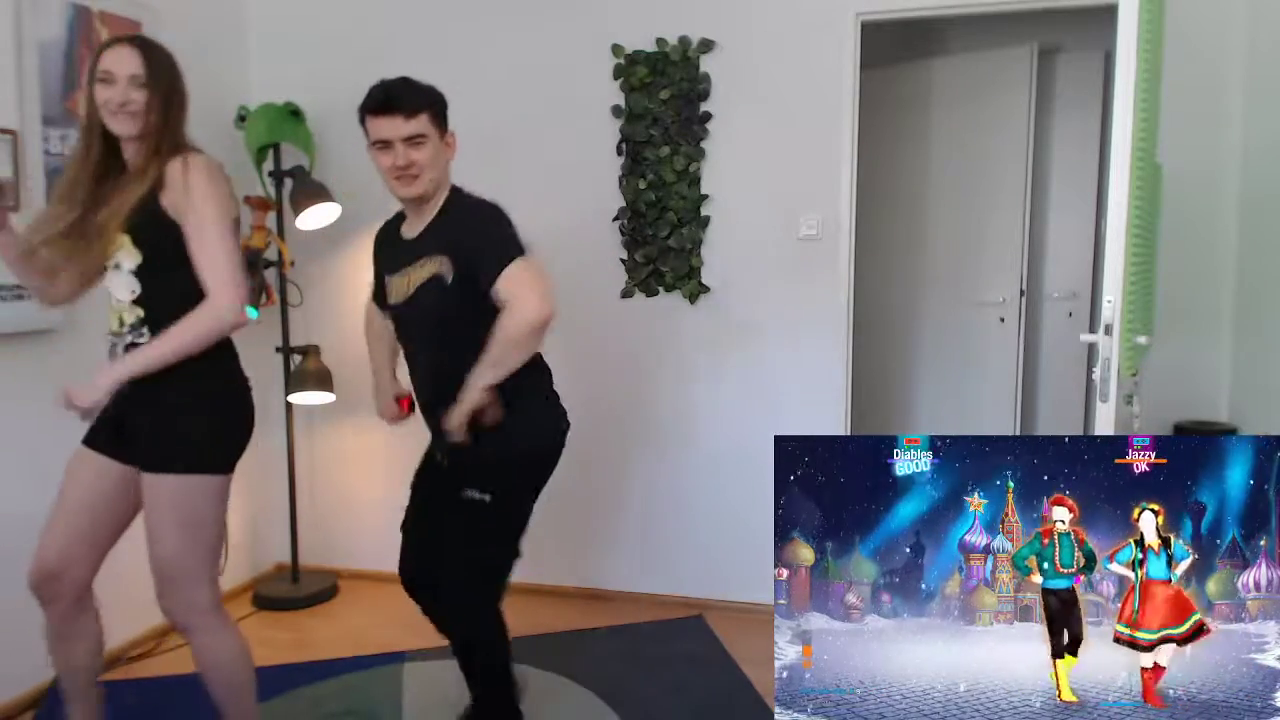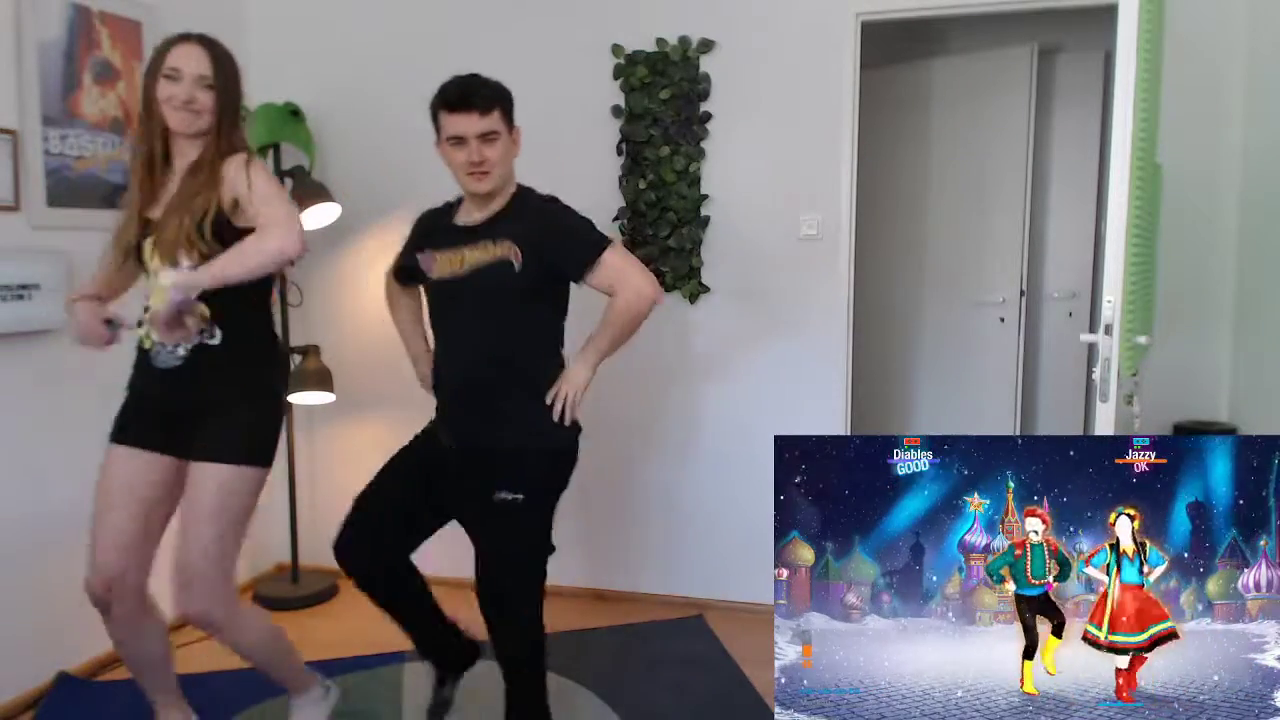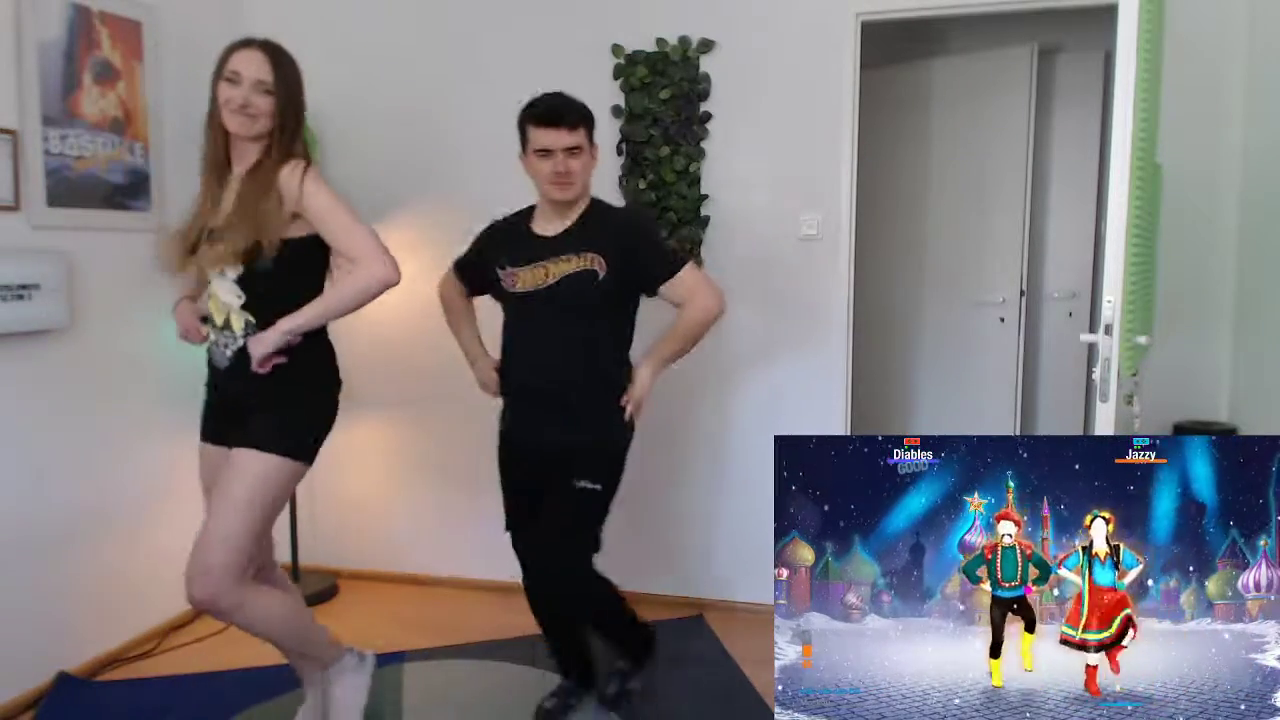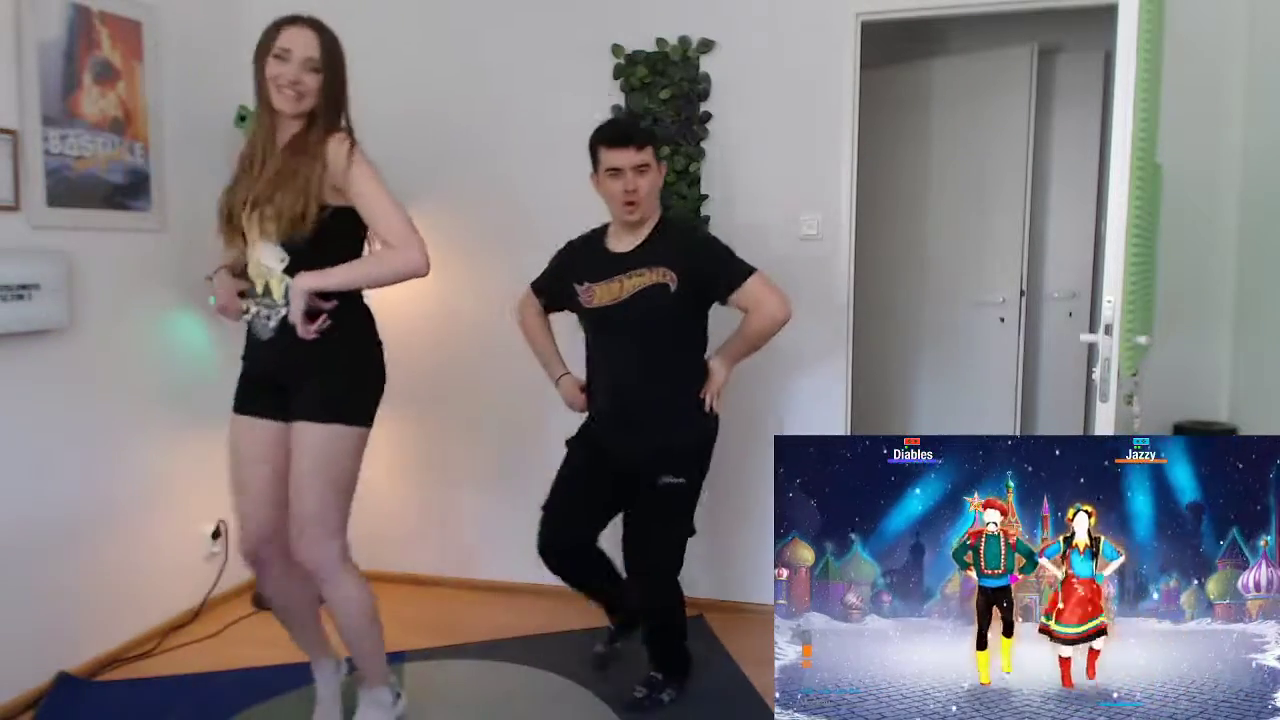
dt=0.4s
person 1, frame 1
left shoulder: (190, 173)
right shoulder: (113, 188)
left elbow: (228, 306)
right elbow: (55, 287)
left wrist: (115, 372)
left hip: (196, 404)
right hip: (135, 406)
left knee: (189, 605)
person 1, frame 2
left shoulder: (238, 170)
right shoulder: (150, 181)
left elbow: (285, 240)
right elbow: (121, 273)
left wrist: (182, 283)
right wrist: (85, 303)
left hip: (238, 395)
right hip: (156, 392)
left knee: (205, 599)
right knee: (109, 583)
person 1, frame 3
left shoulder: (294, 180)
right shoulder: (218, 181)
left elbow: (379, 269)
left wrist: (283, 330)
right wrist: (186, 304)
left hip: (290, 392)
right hip: (229, 390)
left knee: (209, 582)
right knee: (251, 568)
left ankle: (341, 662)
person 1, frame 4
left shoulder: (337, 152)
right shoulder: (258, 157)
left elbow: (412, 257)
left wrist: (311, 282)
right wrist: (227, 279)
left hip: (336, 362)
right hip: (266, 362)
left knee: (314, 549)
right knee: (260, 544)
person 2, frame 1
left shoulder: (478, 224)
right shoulder: (388, 240)
left elbow: (534, 307)
right elbow: (381, 310)
left wrist: (479, 384)
right wrist: (385, 385)
left hip: (515, 438)
right hip: (456, 441)
left knee: (461, 585)
right knee: (420, 571)
person 2, frame 2
left shoulder: (543, 221)
right shoulder: (431, 228)
left elbow: (640, 289)
right elbow: (401, 282)
left wrist: (584, 364)
right wrist: (419, 353)
left hip: (524, 445)
right hip: (451, 436)
left knee: (508, 593)
right knee: (360, 548)
right ankle: (450, 652)
person 2, frame 3
left shoulder: (622, 232)
right shoulder: (502, 239)
left elbow: (705, 302)
right elbow: (453, 289)
left wrist: (649, 367)
right wrist: (478, 359)
left hip: (592, 438)
right hip: (521, 434)
left knee: (558, 568)
right knee: (540, 568)
left ankle: (635, 645)
person 2, frame 4
left shoulder: (689, 246)
right shoulder: (578, 256)
left elbow: (773, 308)
right elbow: (529, 309)
left wrist: (721, 363)
right wrist: (560, 376)
left hip: (676, 438)
right hip: (605, 433)
left knee: (651, 565)
right knee: (559, 541)
left ankle: (670, 666)
right ankle: (626, 611)
person 3, frame 1
left shoulder: (1169, 542)
right shoulder: (1134, 545)
left elbow: (1188, 556)
right elbow: (1110, 562)
left wrist: (1176, 574)
right wrist: (1132, 575)
left hip: (1167, 594)
right hip: (1145, 596)
left knee: (1169, 640)
right knee: (1148, 644)
left ankle: (1153, 682)
right ankle: (1149, 692)
person 3, frame 2
left shoulder: (1144, 547)
right shoulder: (1109, 549)
left elbow: (1163, 562)
right elbow: (1086, 566)
left wrist: (1150, 580)
right wrist: (1106, 579)
left hip: (1139, 599)
right hip: (1118, 600)
left knee: (1157, 634)
right knee: (1124, 645)
left ankle: (1132, 669)
right ankle: (1121, 690)
person 3, frame 3
left shoulder: (1118, 550)
right shoulder: (1082, 551)
left elbow: (1138, 564)
right elbow: (1060, 566)
left wrist: (1124, 582)
right wrist: (1079, 580)
left hip: (1112, 598)
right hip: (1091, 600)
left knee: (1128, 629)
right knee: (1094, 644)
left ankle: (1112, 653)
right ankle: (1090, 683)
person 3, frame 4
left shoulder: (1099, 542)
right shoulder: (1063, 543)
left elbow: (1120, 556)
right elbow: (1041, 556)
left wrist: (1104, 573)
right wrist: (1058, 572)
left hip: (1090, 591)
right hip: (1069, 591)
left knee: (1097, 634)
right knee: (1065, 637)
left ankle: (1091, 660)
right ankle: (1066, 677)
person 4, frame 1
left shoulder: (1078, 537)
right shoulder: (1044, 536)
left elbow: (1091, 558)
right elbow: (1018, 558)
left wrist: (1083, 574)
right wrist: (1032, 575)
left hip: (1069, 592)
right hip: (1050, 592)
left knee: (1076, 637)
right knee: (1057, 637)
left ankle: (1059, 672)
right ankle: (1062, 689)
person 4, frame 2
left shoulder: (1051, 546)
right shoulder: (1017, 548)
left elbow: (1066, 565)
right elbow: (991, 568)
left wrist: (1057, 580)
right wrist: (1005, 583)
left hip: (1042, 596)
right hip: (1023, 598)
left knee: (1060, 620)
right knee: (1032, 640)
left ankle: (1048, 656)
right ankle: (1027, 682)
person 4, frame 3
left shoulder: (1026, 550)
right shoulder: (989, 550)
left elbow: (1046, 569)
right elbow: (967, 568)
left wrist: (1034, 584)
right wrist: (981, 583)
left hip: (1019, 598)
right hip: (998, 600)
left knee: (1031, 619)
right knee: (997, 640)
left ankle: (1026, 657)
right ankle: (996, 676)
person 4, frame 4
left shoulder: (1011, 538)
right shoulder: (974, 537)
left elbow: (1032, 557)
right elbow: (957, 554)
left wrist: (1021, 573)
right wrist: (968, 570)
left hip: (1004, 590)
right hip: (984, 590)
left knee: (1008, 621)
right knee: (982, 631)
left ankle: (1006, 655)
right ankle: (984, 672)
